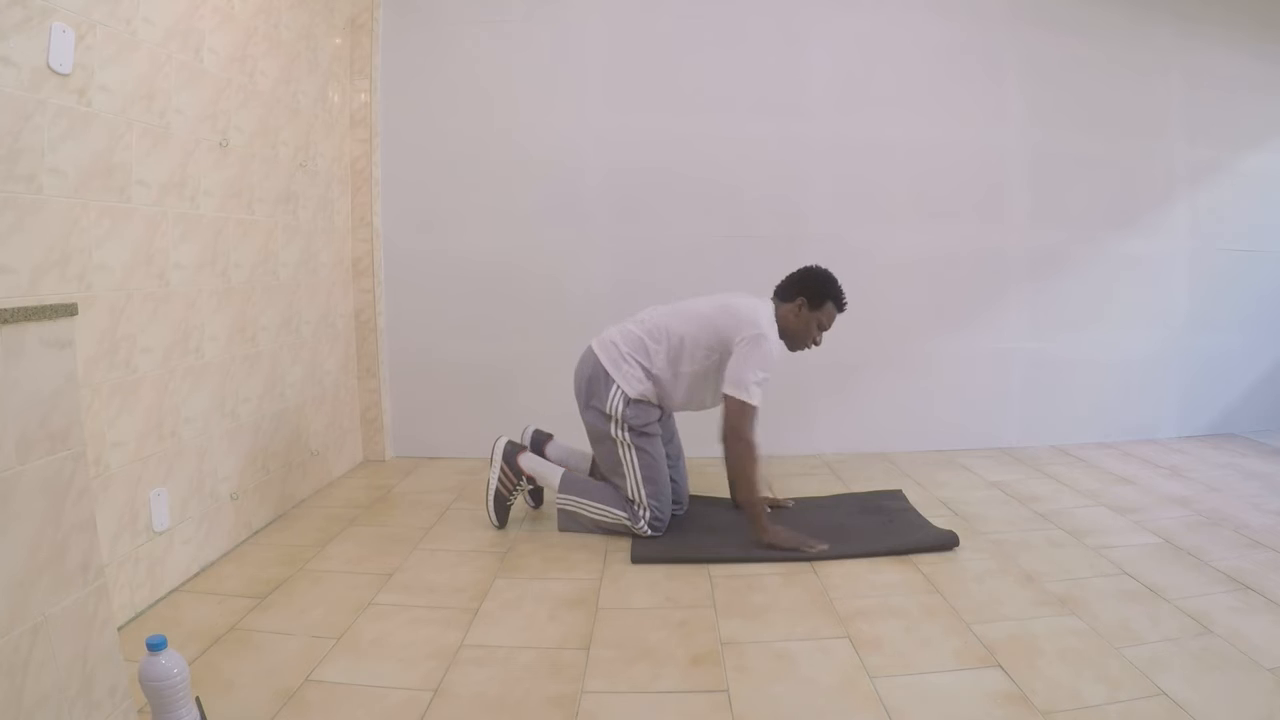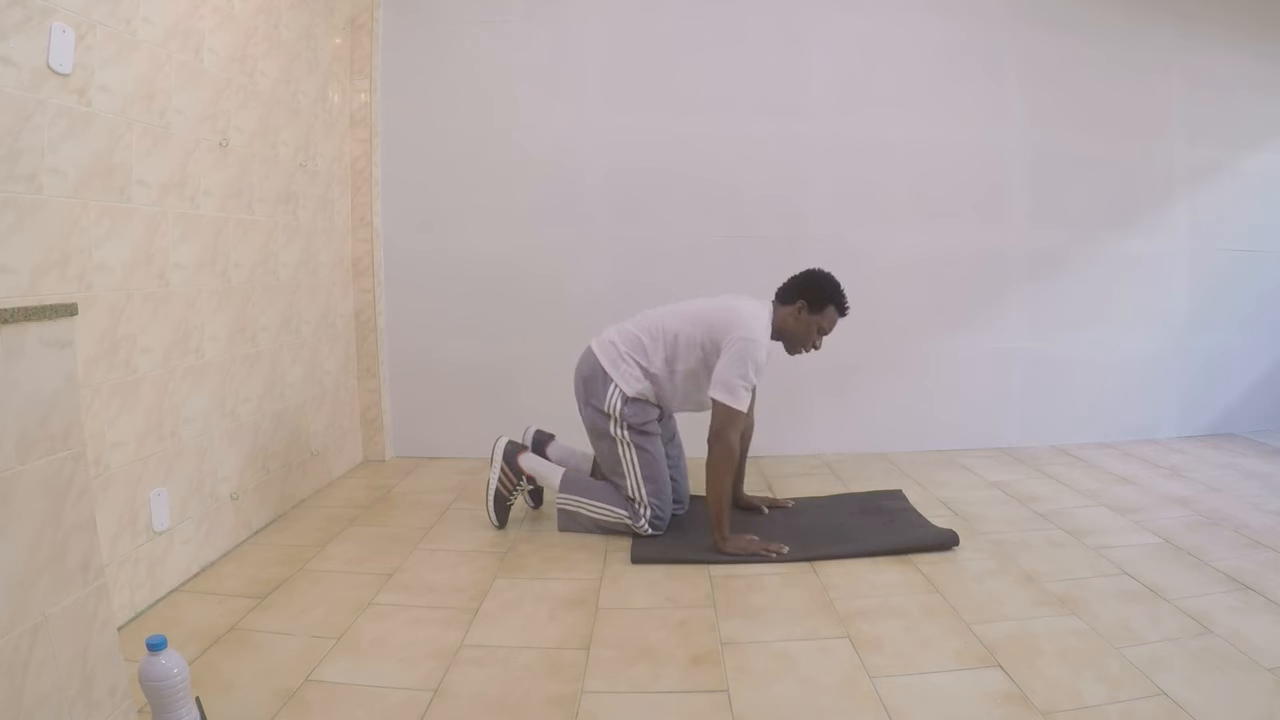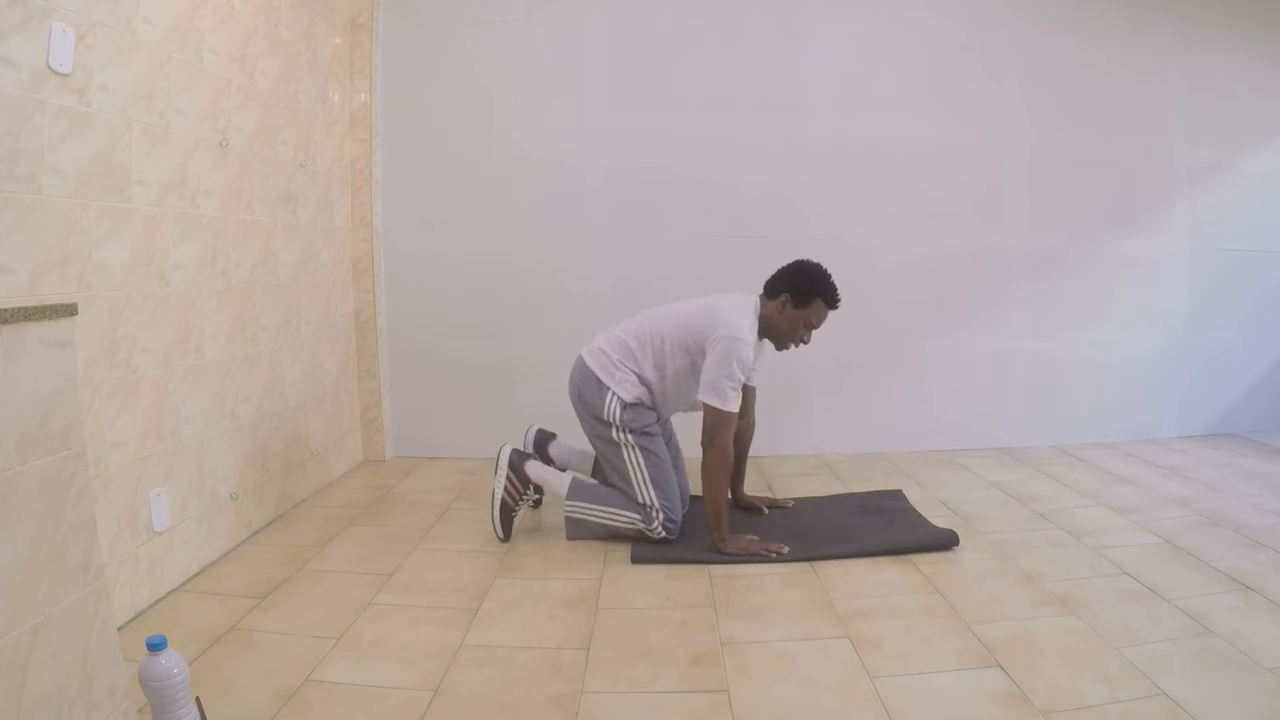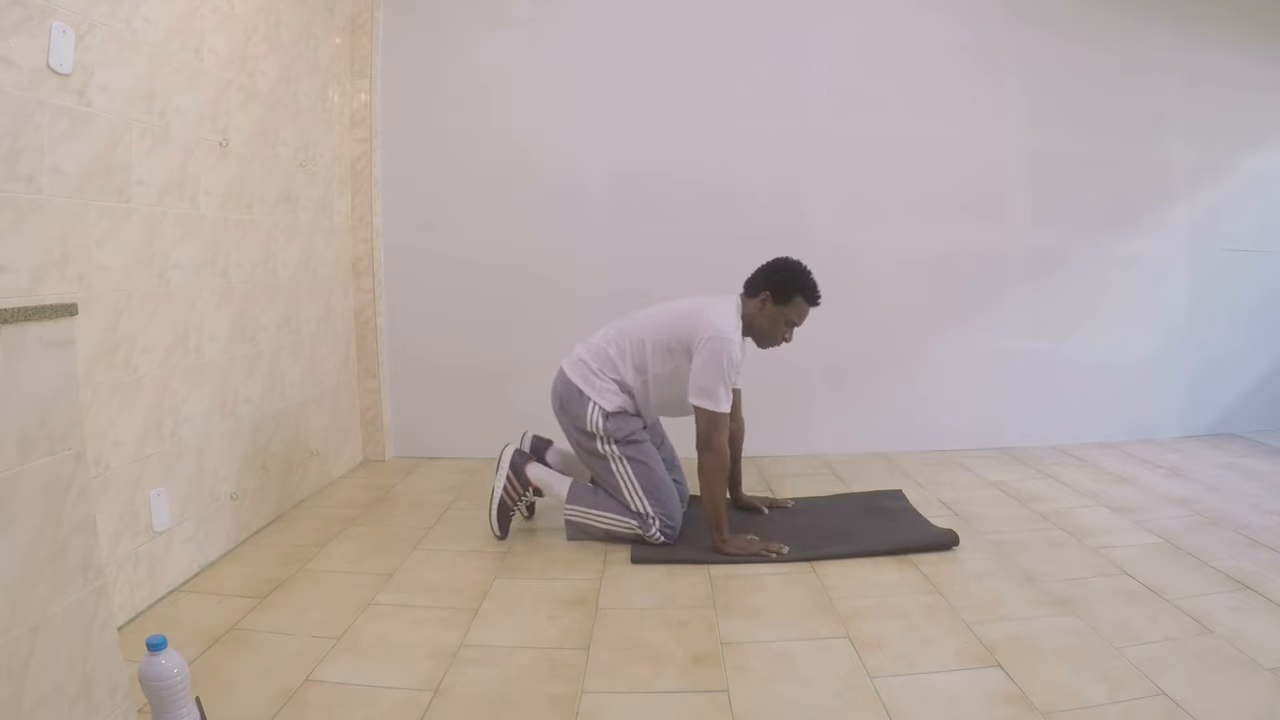
dt=0.4s
person 1, frame 1
left shoulder: (751, 320)
right shoulder: (761, 335)
left elbow: (734, 420)
right elbow: (737, 436)
left wrist: (740, 495)
right wrist: (761, 526)
left hip: (632, 381)
right hip: (615, 382)
left knee: (674, 501)
right knee: (648, 517)
left ankle: (547, 451)
right ankle: (521, 465)
person 1, frame 2
left shoulder: (752, 322)
right shoulder: (751, 339)
left elbow: (743, 421)
right elbow: (723, 439)
left wrist: (738, 494)
right wrist: (723, 537)
left hip: (630, 379)
right hip: (614, 381)
left knee: (675, 499)
right knee: (649, 516)
left ankle: (547, 451)
right ankle: (523, 465)
person 1, frame 3
left shoulder: (748, 322)
right shoulder: (735, 335)
left elbow: (744, 420)
right elbow: (716, 441)
left wrist: (738, 492)
right wrist: (722, 537)
left hip: (628, 385)
right hip: (608, 386)
left knee: (674, 498)
right knee: (661, 519)
left ankle: (550, 451)
right ankle: (529, 473)
person 1, frame 4
left shoulder: (728, 322)
right shoulder: (721, 337)
left elbow: (732, 422)
right elbow: (712, 444)
left wrist: (737, 493)
right wrist: (722, 538)
left hip: (610, 393)
right hip: (592, 397)
left knee: (675, 496)
right knee: (661, 523)
left ankle: (546, 458)
right ankle: (529, 476)
